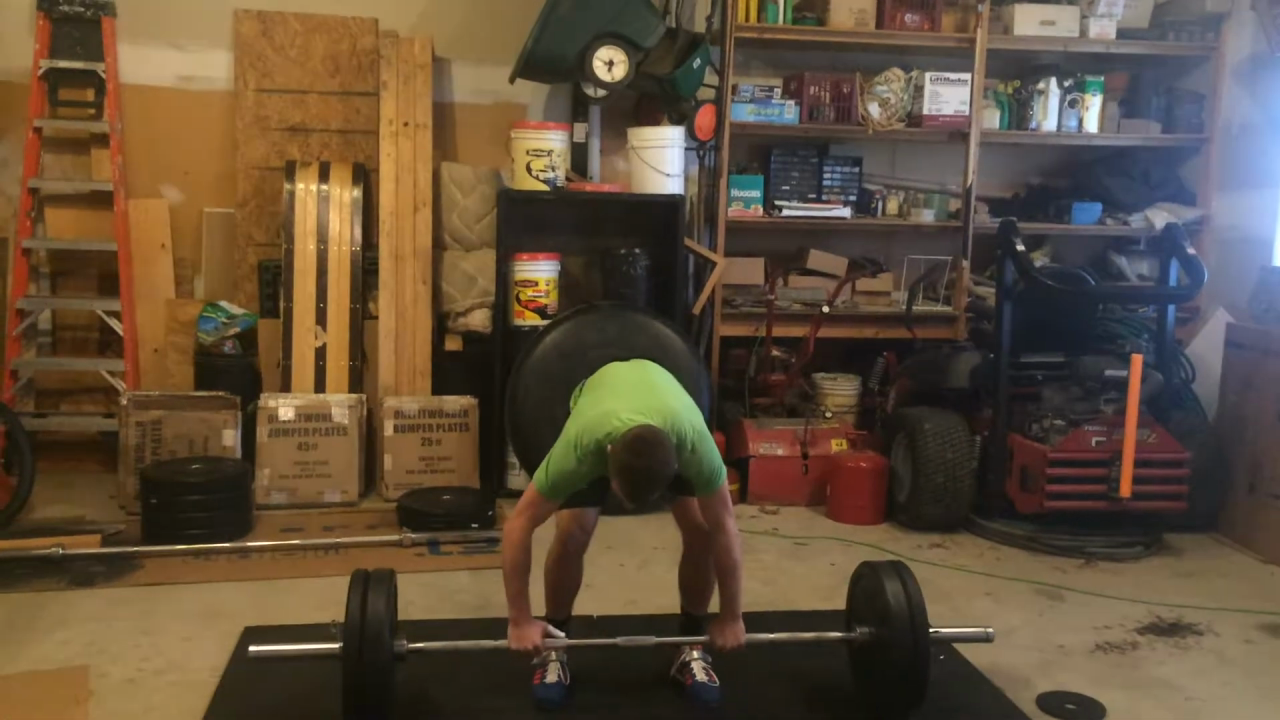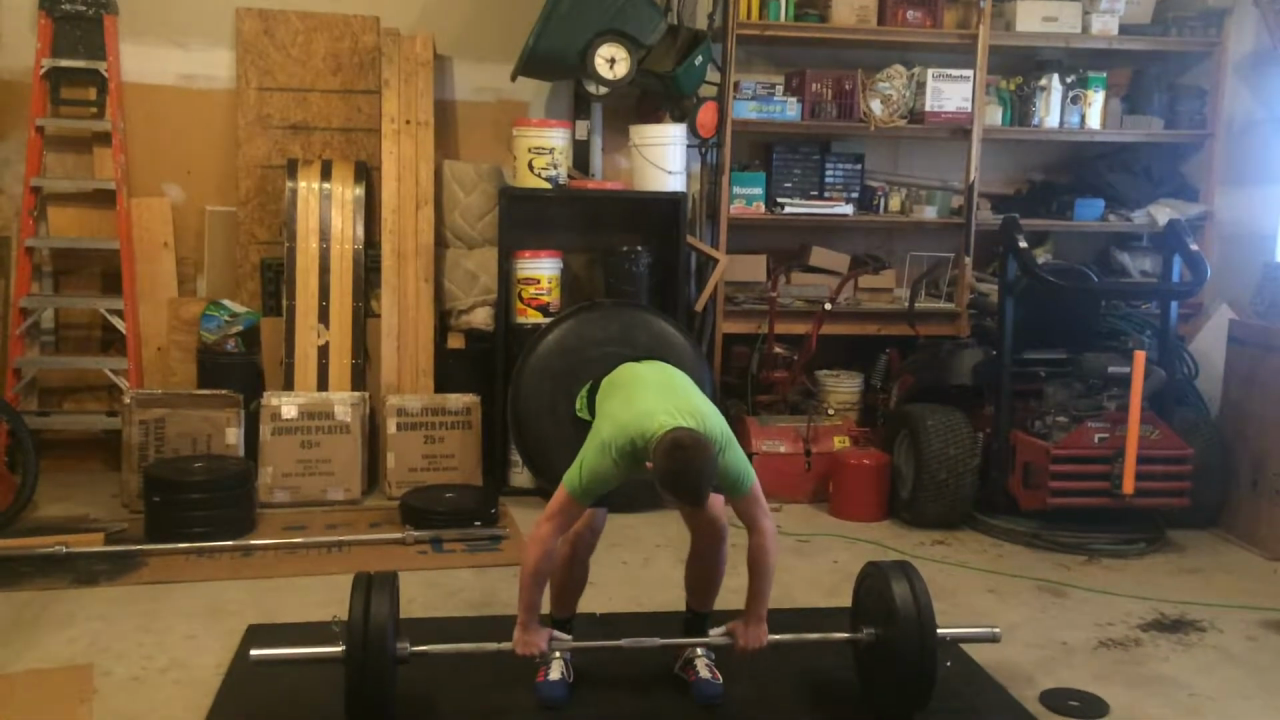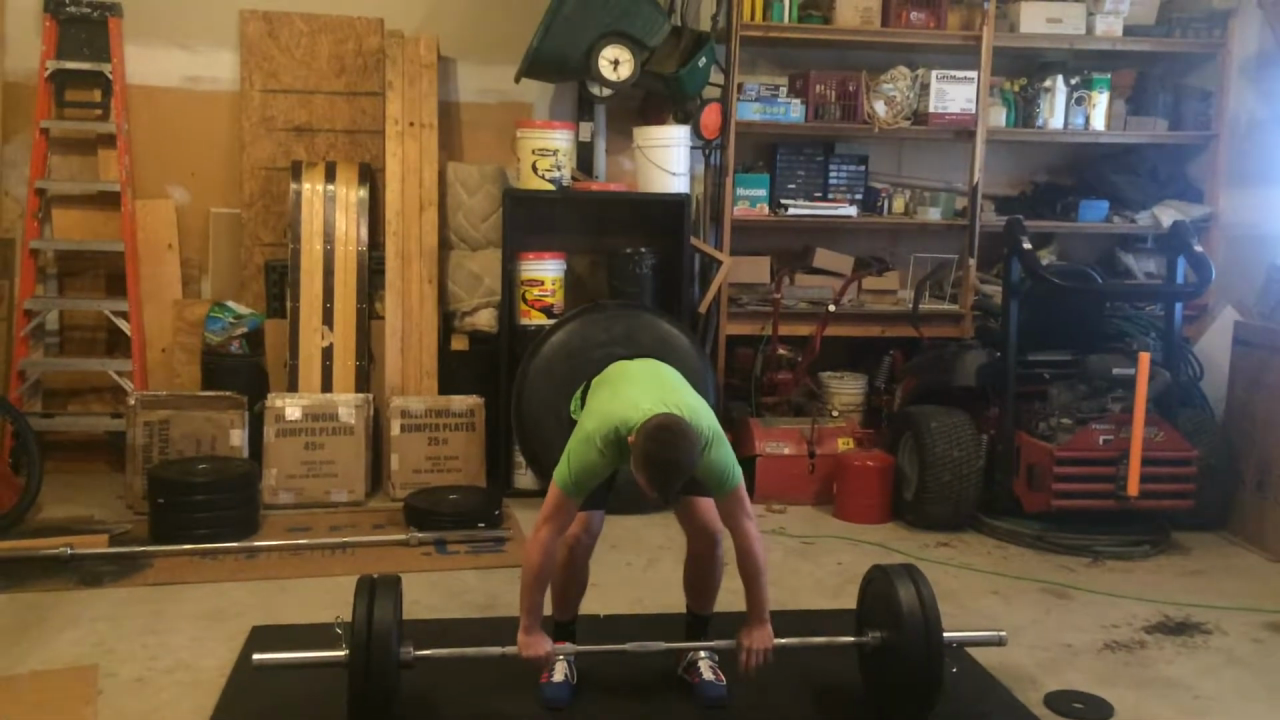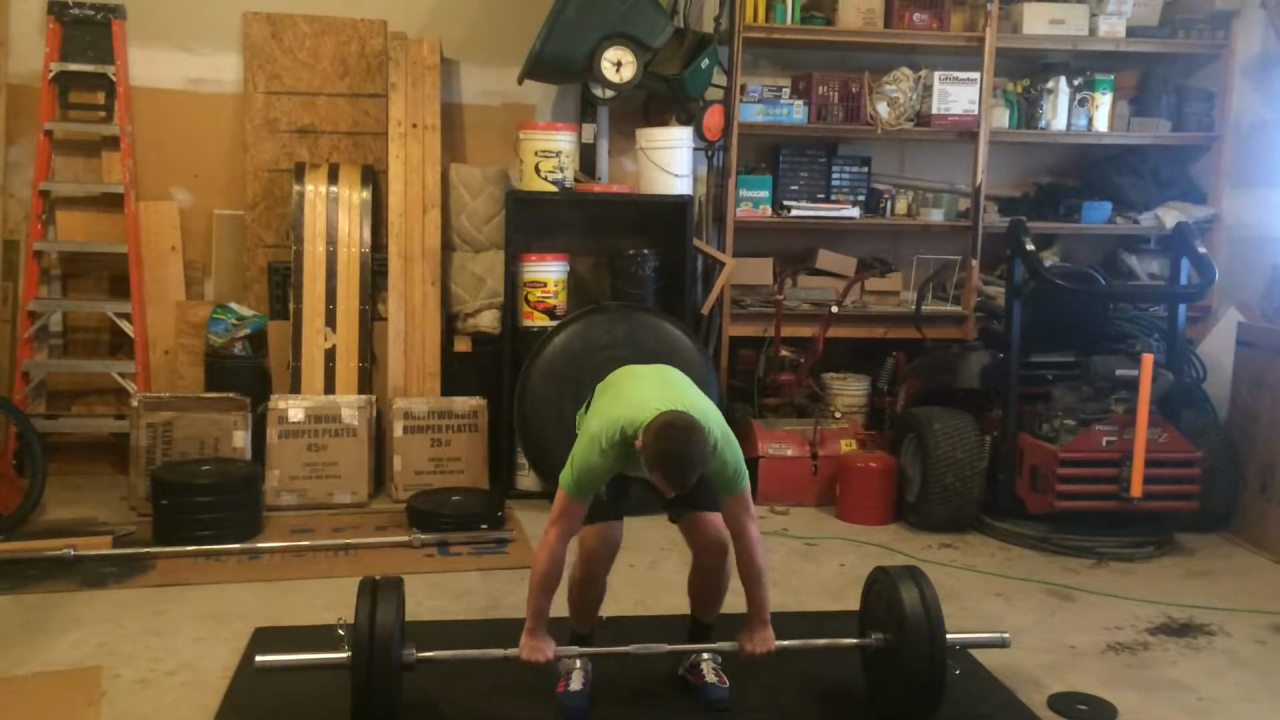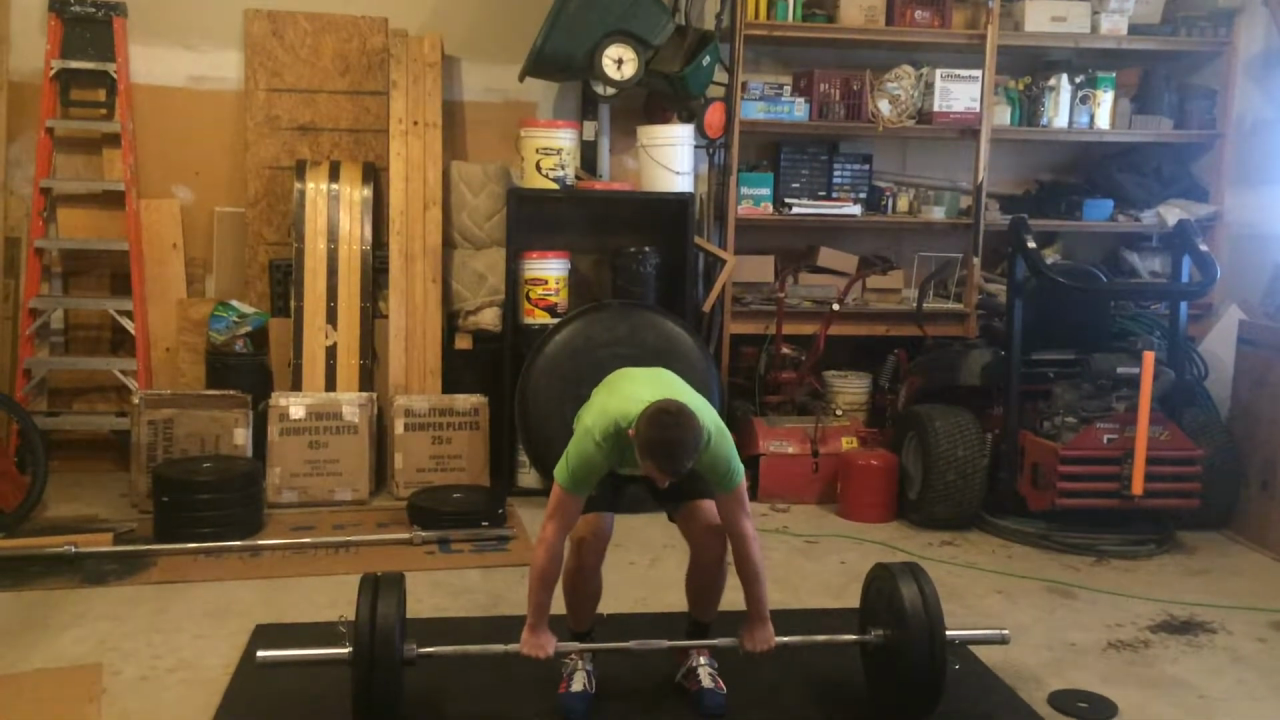
dt=1s
person 1, frame 1
left shoulder: (694, 444)
right shoulder: (580, 447)
left elbow: (723, 528)
right elbow: (518, 524)
left wrist: (731, 616)
right wrist: (519, 619)
left knee: (701, 530)
right knee: (571, 535)
left ankle: (691, 648)
right ankle: (553, 649)
person 1, frame 2
left shoulder: (722, 447)
right shoulder: (611, 449)
left elbow: (762, 526)
right elbow: (547, 530)
left wrist: (755, 619)
right wrist: (527, 624)
left knee: (713, 528)
right knee: (580, 534)
left ankle: (695, 644)
right ankle: (558, 647)
person 1, frame 3
left shoulder: (709, 441)
right shoulder: (594, 440)
left elbow: (744, 526)
right elbow: (546, 531)
left wrist: (759, 621)
right wrist: (530, 628)
left knee: (708, 532)
right knee: (577, 537)
left ankle: (697, 647)
right ankle: (562, 648)
person 1, frame 4
left shoulder: (719, 442)
right shoulder: (602, 441)
left elbow: (746, 530)
right elbow: (556, 534)
left wrist: (759, 623)
right wrist: (535, 630)
left hip: (688, 443)
right hip: (610, 423)
left knee: (714, 546)
right knee: (596, 551)
left ankle: (699, 650)
right ankle: (578, 660)
person 1, frame 5
left shoulder: (713, 438)
right shoulder: (596, 438)
left elbow: (742, 529)
right elbow: (553, 532)
left wrist: (759, 619)
right wrist: (536, 626)
left hip: (680, 446)
right hip: (610, 452)
left knee: (712, 536)
right knee: (586, 541)
left ankle: (697, 653)
right ankle: (579, 655)
